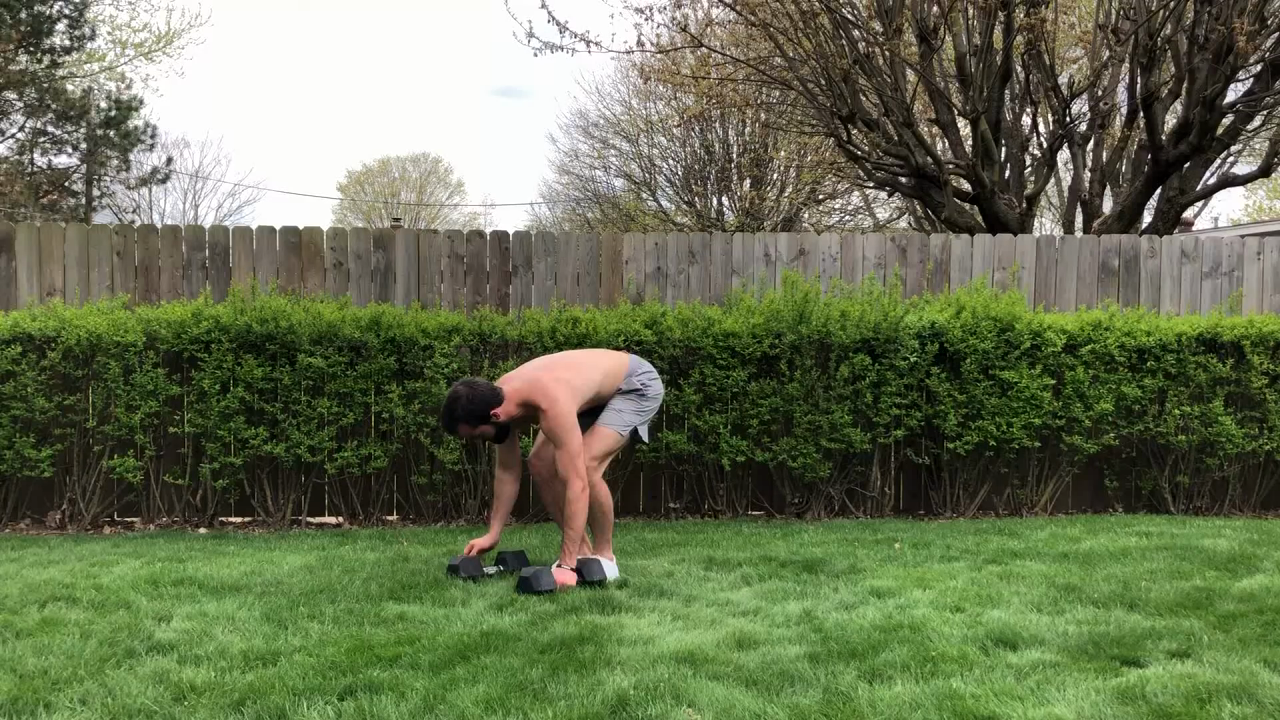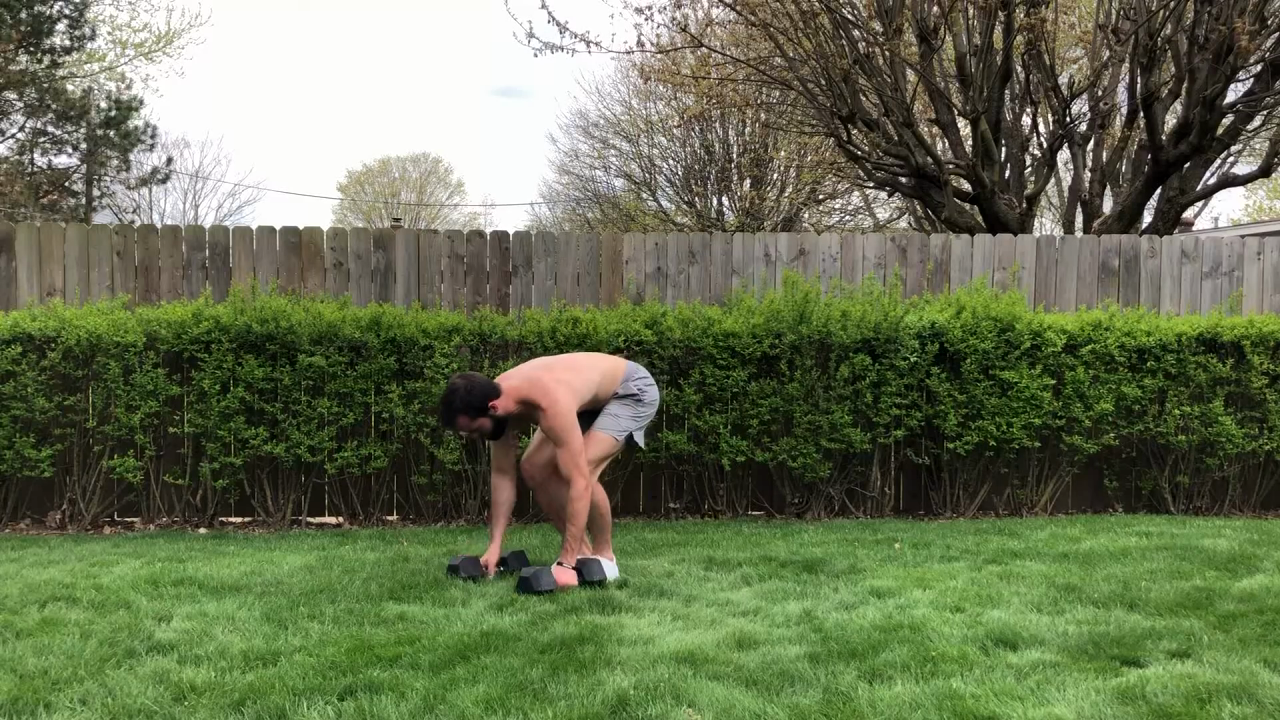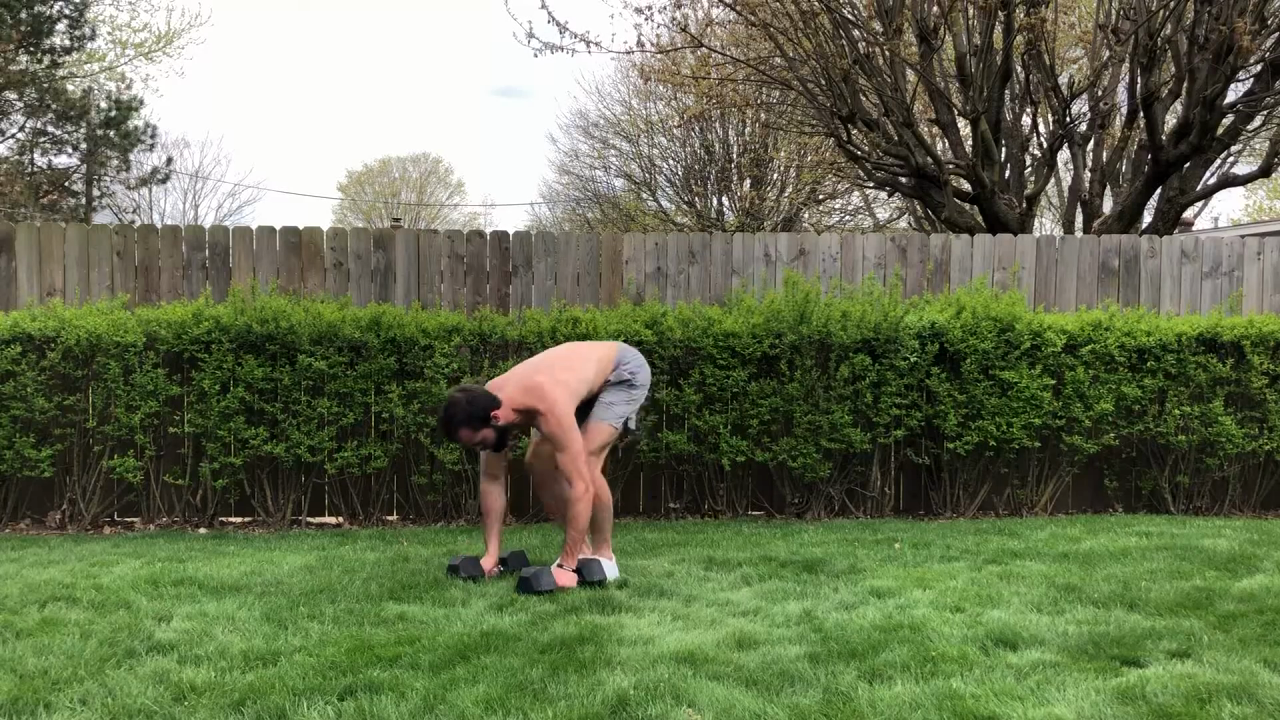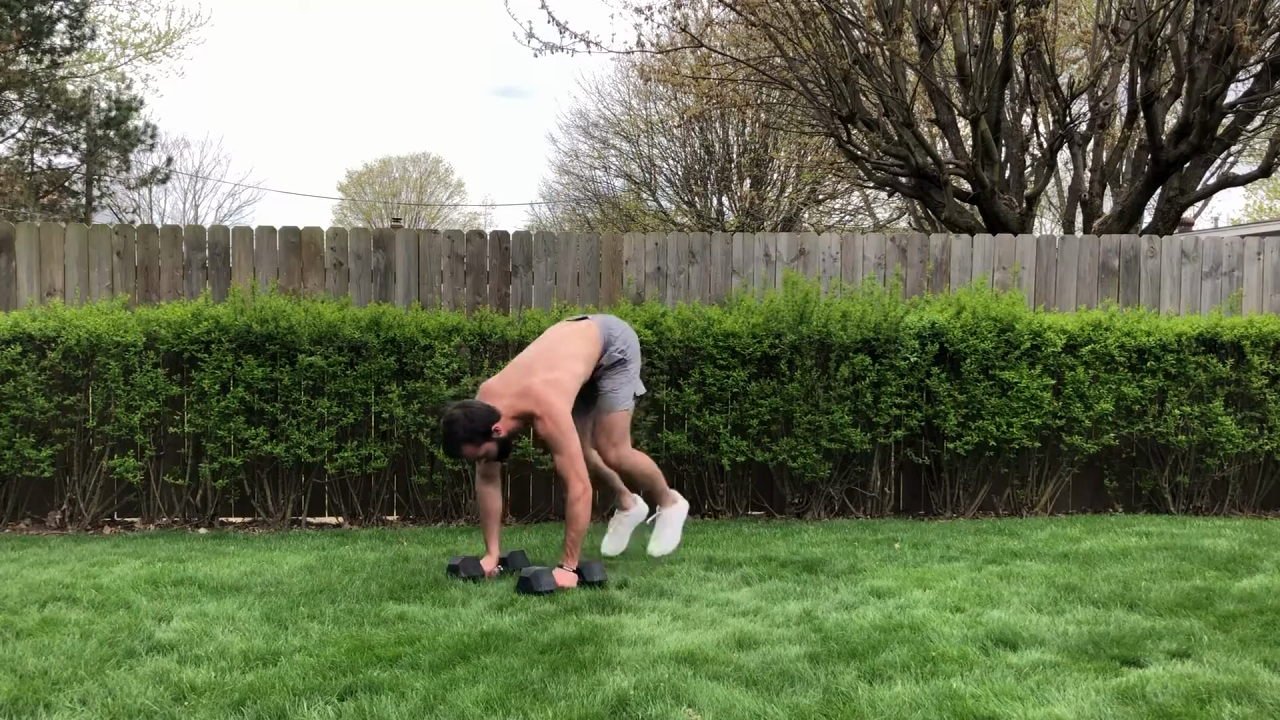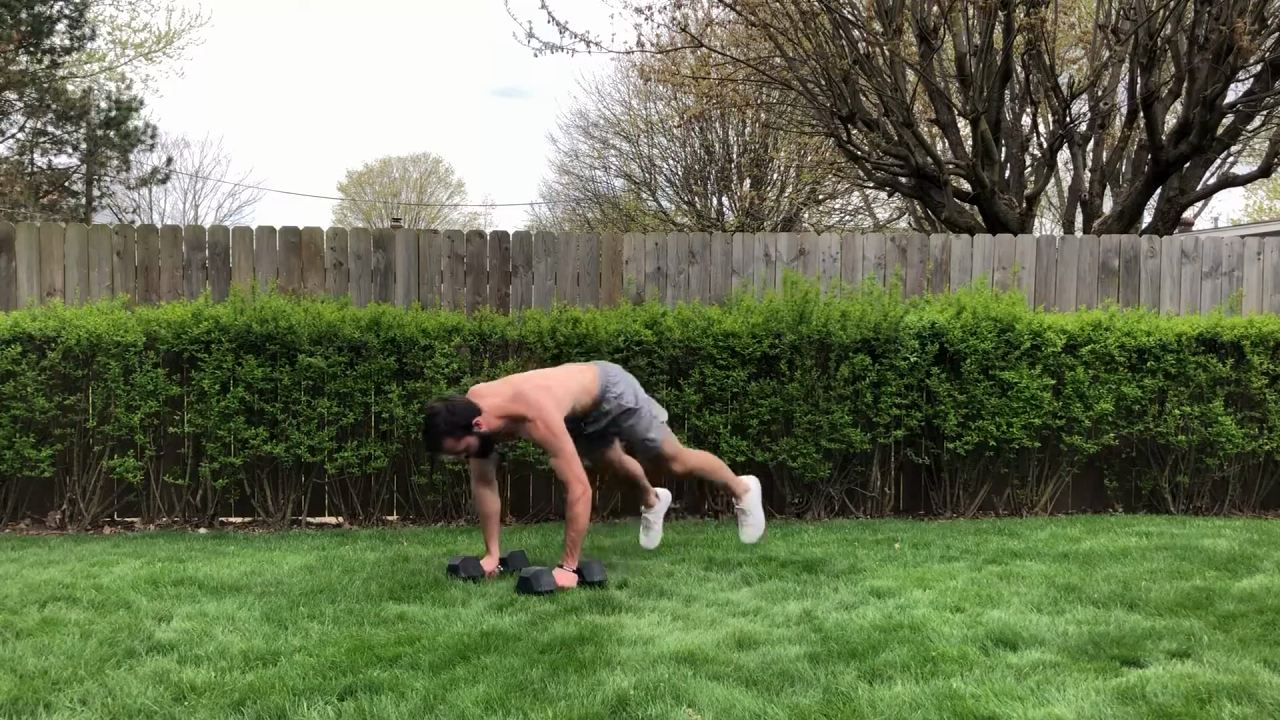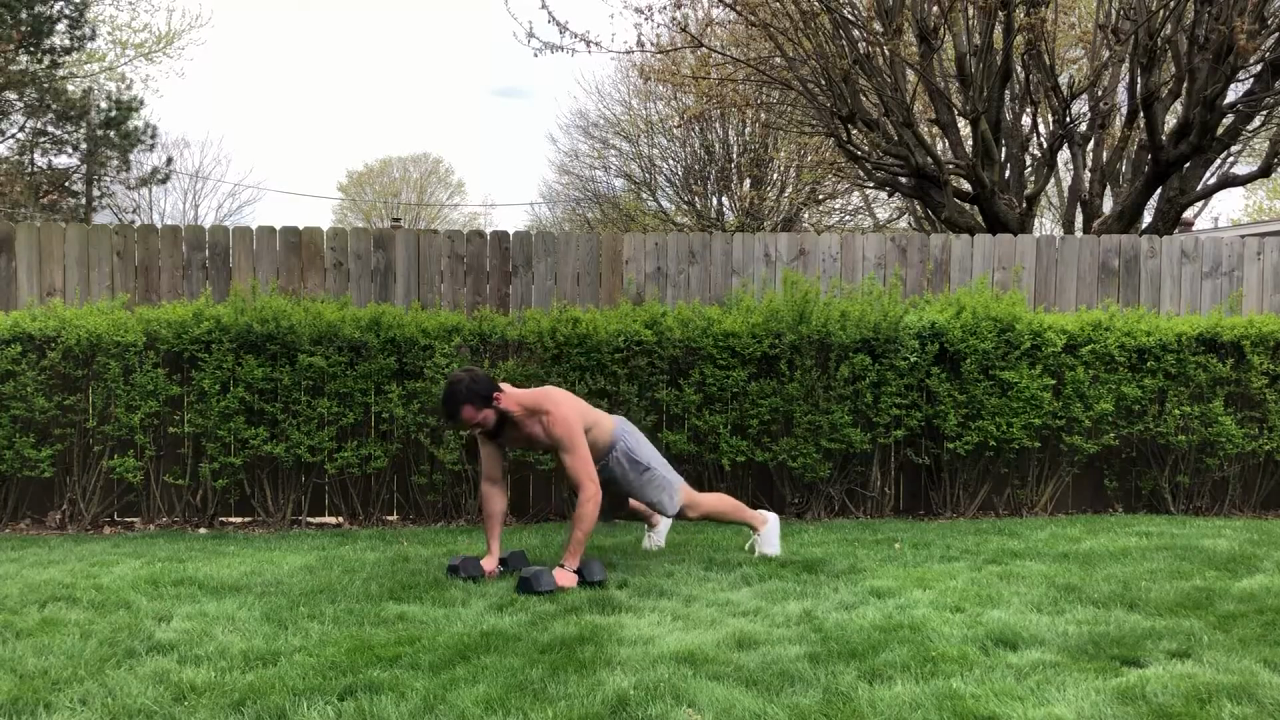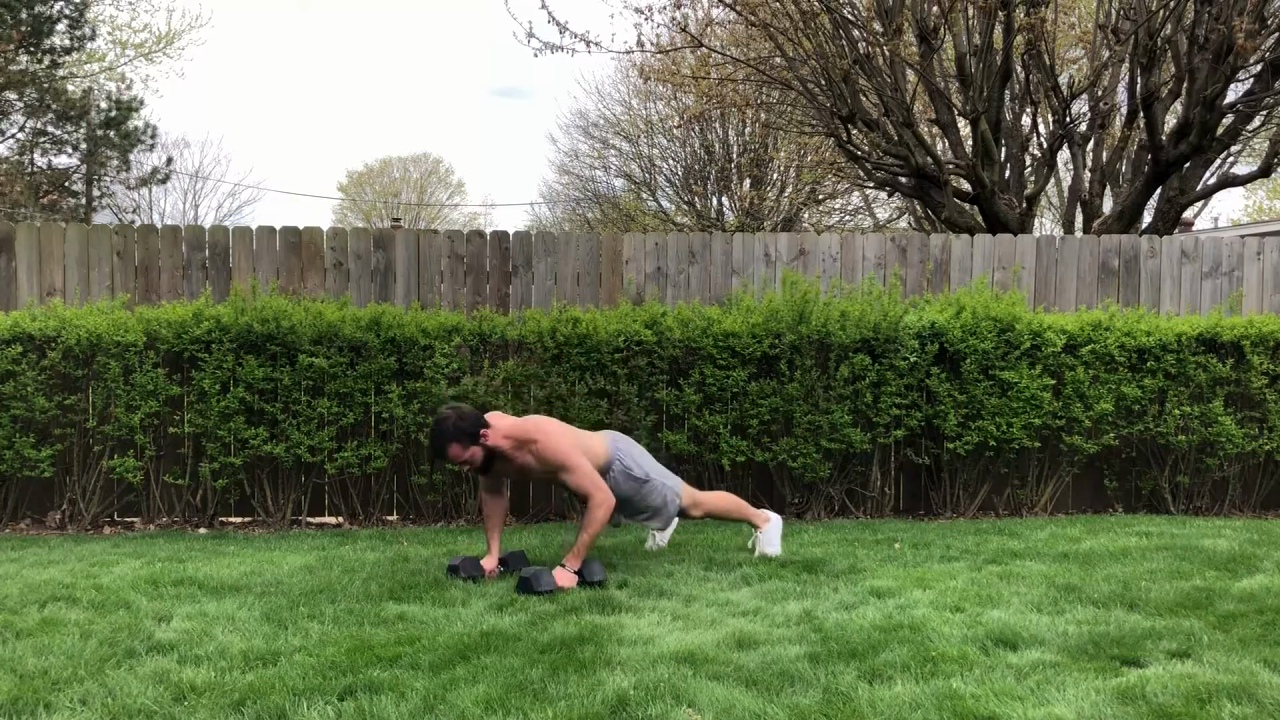
dt=0.2s
person 1, frame 1
left shoulder: (550, 404)
right shoulder: (500, 397)
left elbow: (577, 484)
right elbow: (507, 470)
left wrist: (567, 565)
right wrist: (492, 535)
left hip: (638, 384)
right hip: (599, 388)
left knee: (586, 465)
right knee: (540, 465)
left ankle: (604, 556)
right ankle: (583, 552)
person 1, frame 2
left shoulder: (549, 403)
right shoulder: (498, 395)
left elbow: (579, 481)
right elbow: (503, 474)
left wrist: (566, 564)
right wrist: (495, 545)
left hip: (634, 389)
right hip: (594, 396)
left knee: (582, 469)
right knee: (533, 468)
left ankle: (604, 556)
right ankle: (582, 552)
person 1, frame 3
left shoulder: (548, 408)
right shoulder: (492, 405)
left elbow: (581, 486)
right elbow: (491, 480)
left wrist: (567, 566)
right wrist: (492, 552)
left hip: (624, 371)
right hip: (588, 373)
left knee: (585, 462)
right knee: (538, 464)
left ankle: (603, 555)
right ankle: (583, 550)
person 1, frame 4
left shoulder: (546, 413)
right shoulder: (485, 405)
left elbow: (579, 488)
right elbow: (486, 480)
left wrist: (567, 567)
right wrist: (492, 553)
left hip: (612, 342)
right hip: (578, 337)
left knee: (613, 453)
right knee: (575, 450)
left ankle: (670, 503)
right ankle: (628, 504)
person 1, frame 5
left shoulder: (536, 417)
right shoulder: (474, 404)
left elbow: (580, 491)
right elbow: (483, 483)
left wrist: (568, 567)
right wrist: (492, 553)
left hip: (611, 392)
right hip: (584, 407)
left knee: (674, 460)
right knee: (609, 461)
left ankle: (742, 489)
right ankle: (652, 499)
person 1, frame 6
left shoulder: (554, 414)
right shoulder: (491, 413)
left elbow: (590, 491)
right elbow: (492, 484)
left wrist: (569, 566)
right wrist: (493, 553)
left hip: (620, 447)
right hip: (594, 454)
left knee: (690, 507)
left ankle: (761, 521)
right ankle: (654, 518)
person 1, frame 7
left shoulder: (544, 442)
right shoulder: (483, 438)
left elbow: (602, 499)
right elbow: (493, 493)
left wrist: (570, 566)
right wrist: (492, 552)
left hip: (617, 462)
right hip: (590, 465)
left knee: (693, 504)
left ankle: (763, 519)
right ankle: (663, 521)
